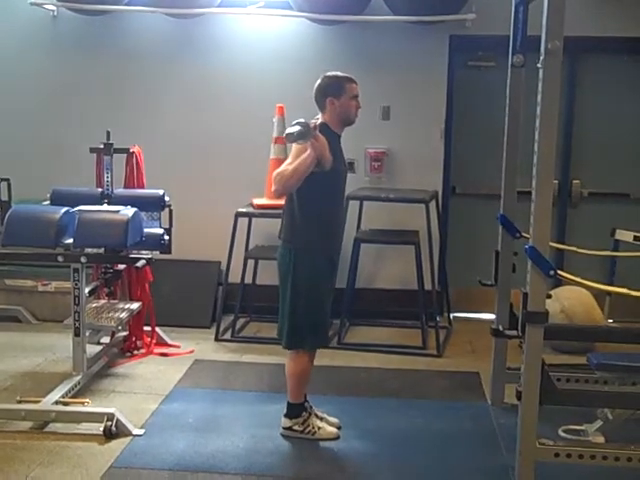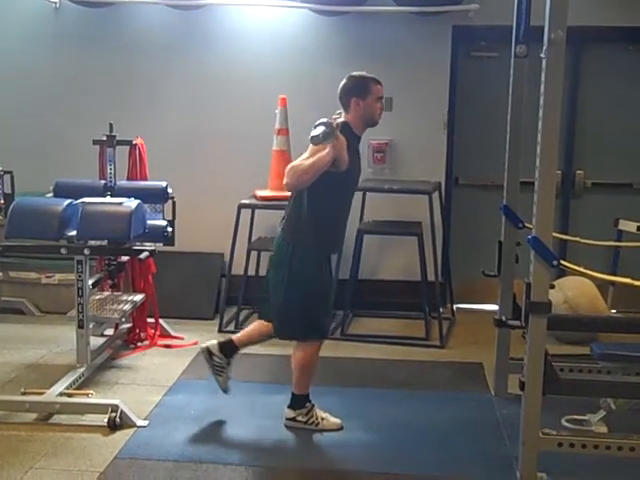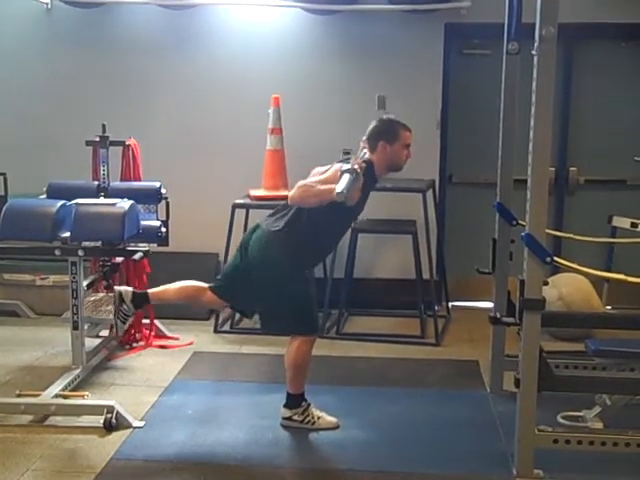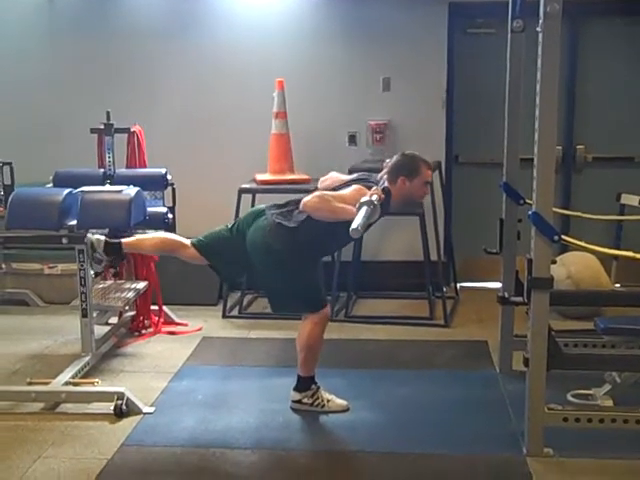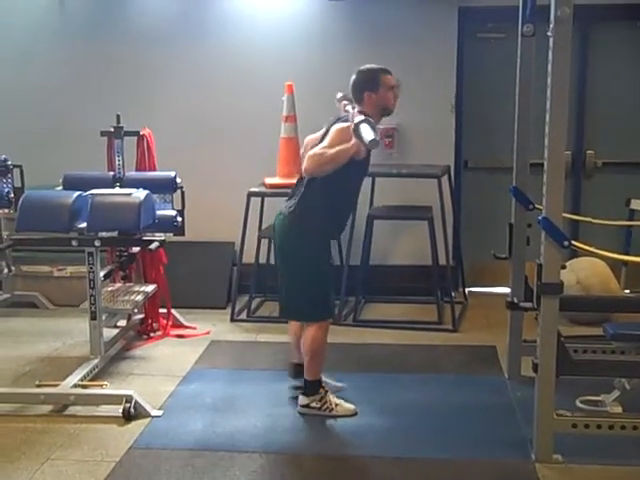
dt=1s
person 1, frame 1
left shoulder: (331, 140)
right shoulder: (317, 140)
right elbow: (280, 186)
right wrist: (312, 153)
left hip: (318, 251)
right hip: (303, 253)
left knee: (311, 336)
right knee: (302, 339)
left ankle: (301, 406)
right ankle: (294, 417)
person 1, frame 2
left shoulder: (348, 139)
right shoulder: (336, 140)
right elbow: (292, 179)
right wrist: (329, 153)
left hip: (307, 245)
right hip: (303, 247)
left knee: (285, 320)
right knee: (311, 331)
left ankle: (223, 350)
right ankle: (299, 409)
person 1, frame 3
left shoulder: (359, 171)
right shoulder: (354, 176)
left elbow: (316, 176)
right elbow: (297, 195)
left hip: (268, 243)
right hip: (279, 254)
left knee: (216, 297)
right knee: (304, 332)
left ankle: (135, 298)
right ankle: (294, 409)
person 1, frame 4
left shoulder: (370, 184)
right shoulder: (366, 196)
left elbow: (326, 181)
right elbow: (311, 203)
right wrist: (354, 214)
left hip: (262, 222)
right hip: (277, 244)
left knee: (188, 249)
right knee: (317, 312)
left ankle: (111, 247)
right ankle: (305, 392)
person 1, frame 5
left shoulder: (349, 125)
right shoulder: (348, 128)
left elbow: (309, 144)
right elbow: (310, 166)
right wrist: (355, 147)
left hip: (297, 224)
right hip: (304, 231)
left knee: (303, 308)
right knee: (318, 316)
left ankle: (299, 372)
right ankle: (312, 396)
